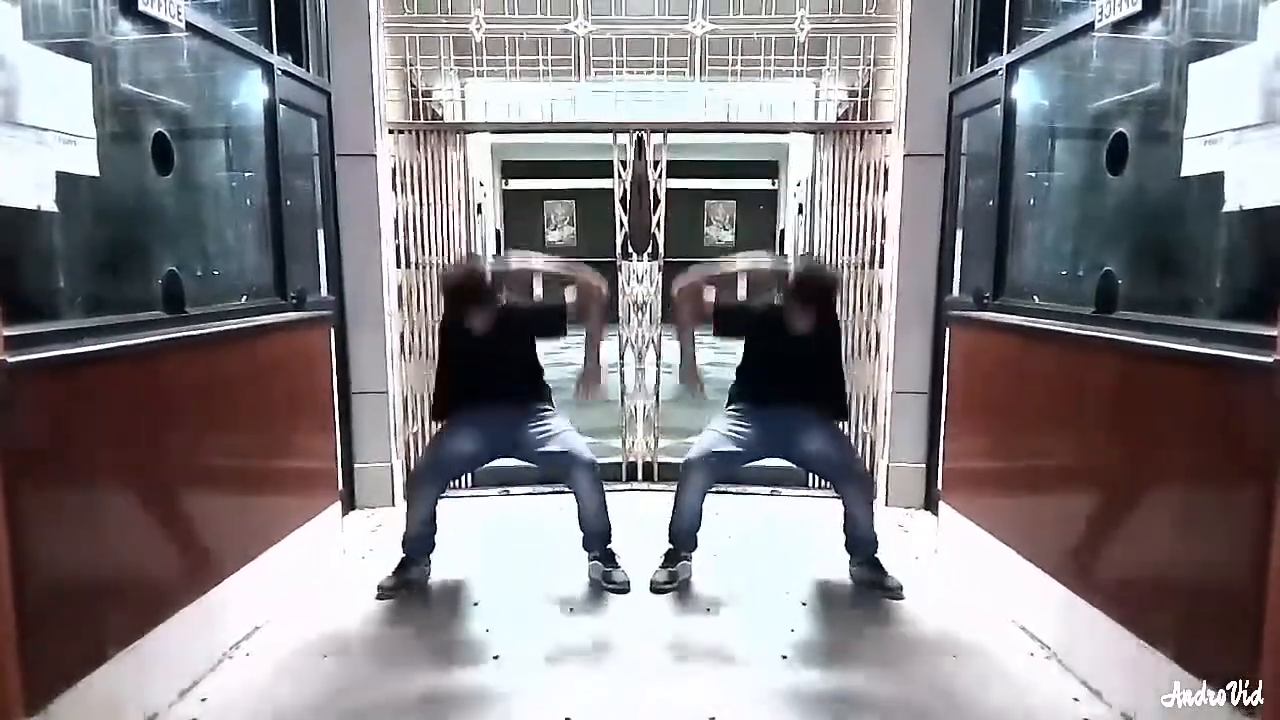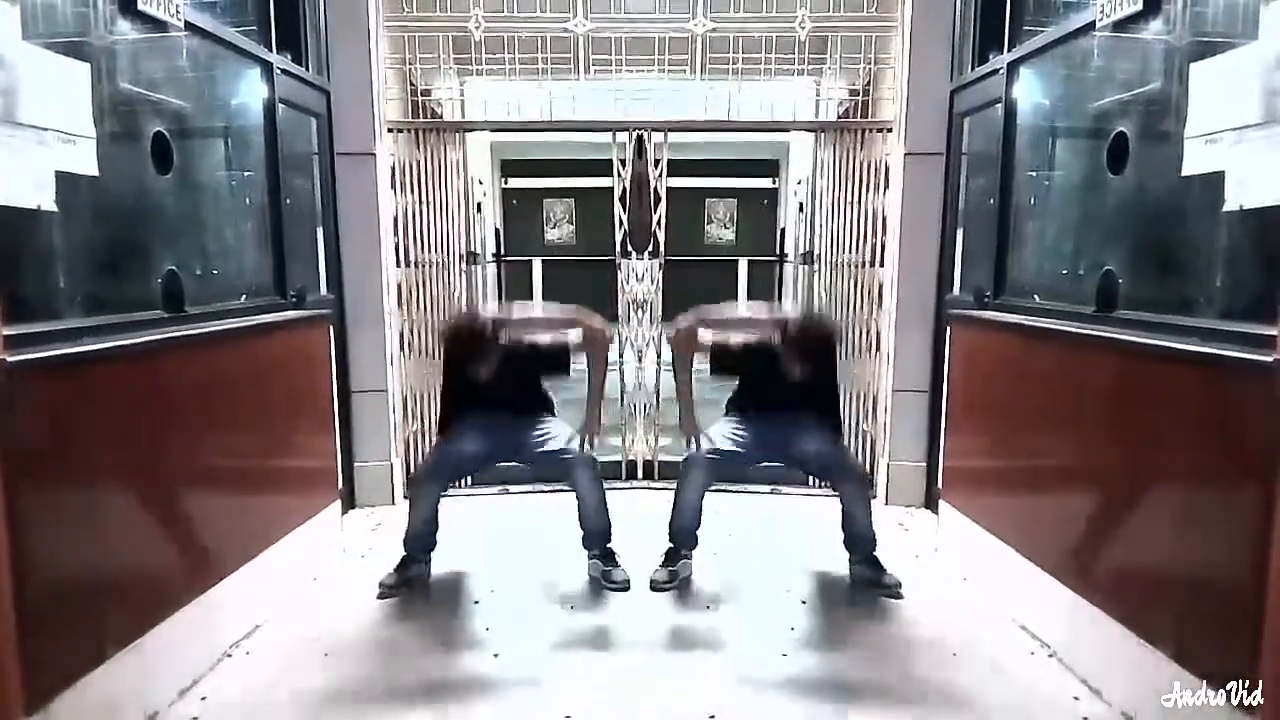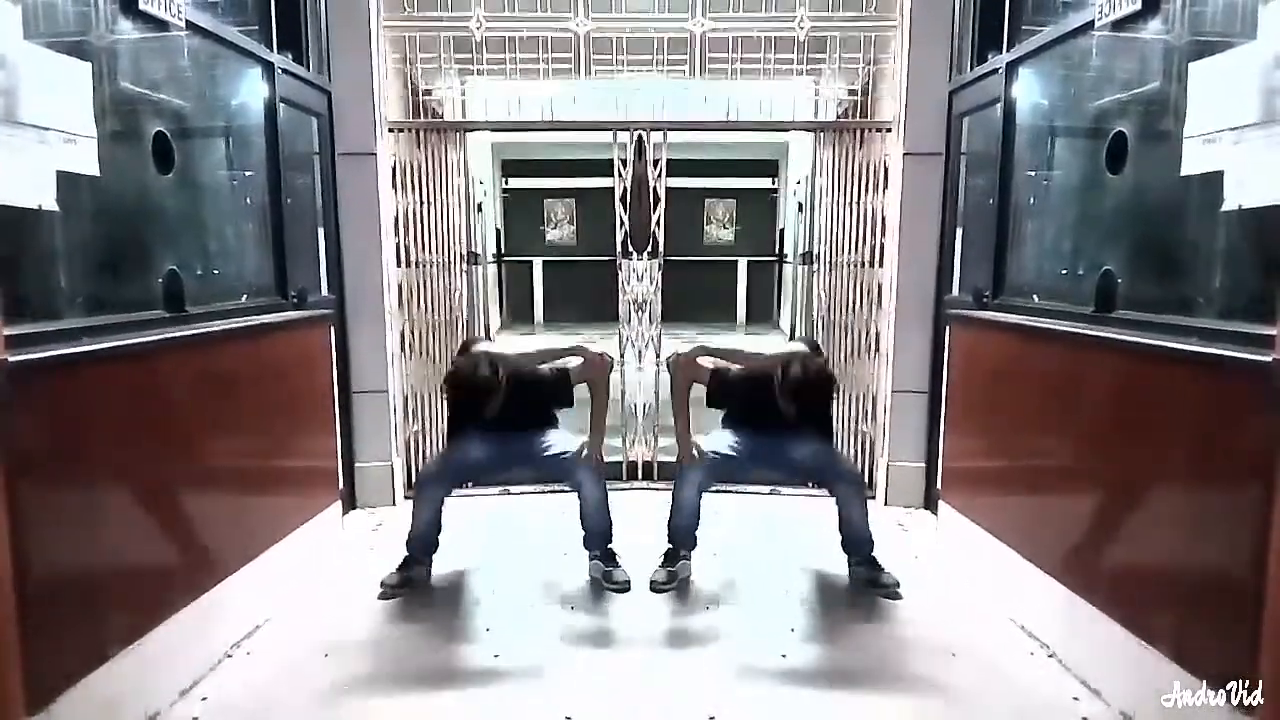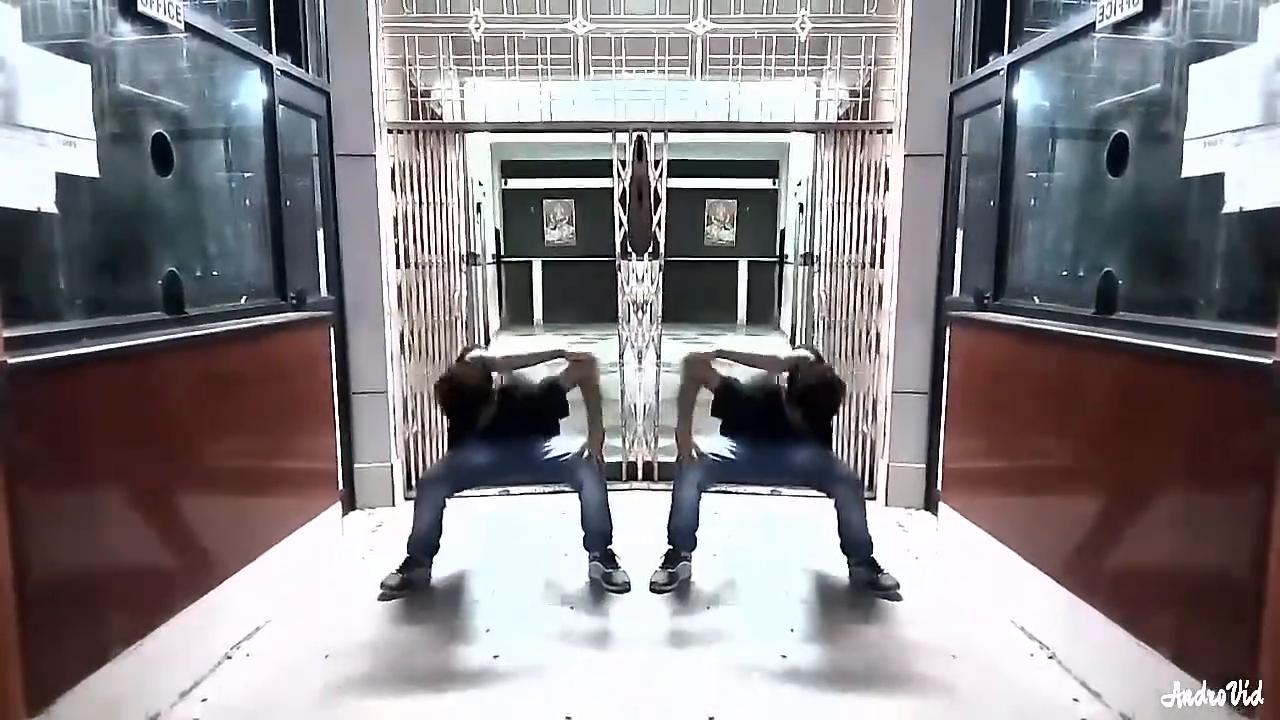
dt=0.2s
person 1, frame 1
left shoulder: (520, 317)
right shoulder: (452, 322)
left elbow: (594, 287)
left wrist: (592, 361)
left hip: (529, 414)
right hip: (473, 417)
left knee: (584, 465)
right knee: (421, 477)
left ankle: (600, 555)
right ankle: (415, 561)
person 1, frame 2
left shoulder: (523, 352)
right shoulder: (458, 353)
left elbow: (598, 335)
left wrist: (593, 409)
left hip: (532, 424)
right hip: (477, 426)
left knee: (584, 466)
right knee: (424, 476)
left ankle: (600, 554)
right ankle: (416, 559)
person 1, frame 3
left shoulder: (530, 382)
right shoulder: (464, 377)
left elbow: (598, 368)
left wrist: (597, 434)
left hip: (536, 437)
right hip: (482, 440)
left knee: (588, 469)
right knee: (429, 479)
left ankle: (600, 554)
right ankle: (418, 561)
person 1, frame 4
left shoulder: (526, 397)
right shoulder: (462, 388)
left elbow: (584, 366)
left wrist: (596, 434)
left hip: (536, 446)
right hip: (482, 449)
left knee: (589, 471)
right knee: (431, 482)
left ankle: (600, 556)
right ankle: (418, 563)
person 2, frame 1
left shoulder: (827, 322)
right shoulder: (759, 317)
right elbow: (684, 288)
right wrist: (687, 360)
left hip: (807, 418)
right hip: (750, 414)
left knee: (858, 479)
right knee: (694, 466)
left ankle: (864, 561)
right ankle: (679, 554)
person 2, frame 2
left shoulder: (822, 350)
right shoulder: (755, 352)
right elbow: (681, 336)
right wrist: (686, 409)
left hip: (803, 426)
right hip: (748, 424)
left knee: (856, 477)
right knee: (695, 465)
left ankle: (863, 559)
right ankle: (680, 552)
person 2, frame 3
left shoulder: (815, 376)
right shoulder: (748, 383)
right elbow: (681, 366)
right wrist: (683, 435)
left hip: (797, 441)
right hip: (743, 437)
left knee: (850, 480)
right knee: (691, 470)
left ankle: (861, 561)
right ankle: (679, 554)
person 2, frame 4
left shoulder: (817, 386)
right shoulder: (753, 397)
right elbow: (694, 366)
left wrist: (721, 354)
right wrist: (683, 432)
left hip: (796, 450)
right hip: (743, 447)
left knee: (848, 483)
right knee: (690, 472)
left ankle: (861, 562)
right ankle: (680, 555)
